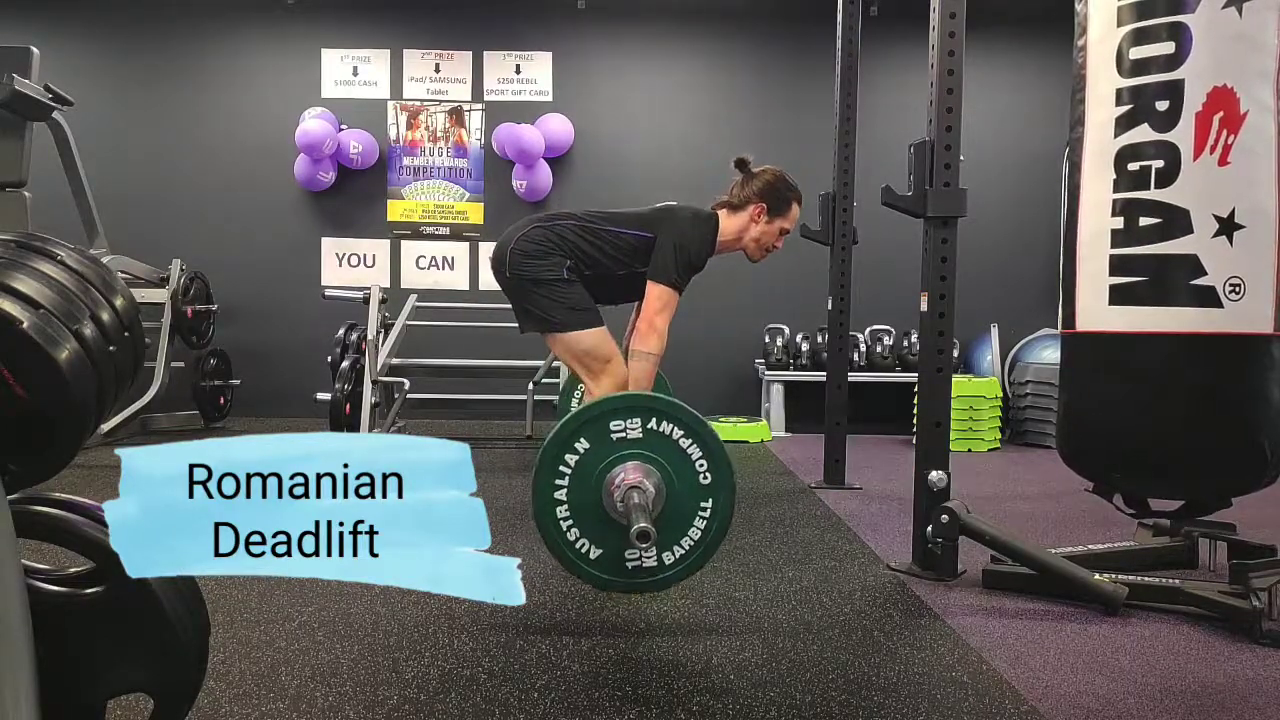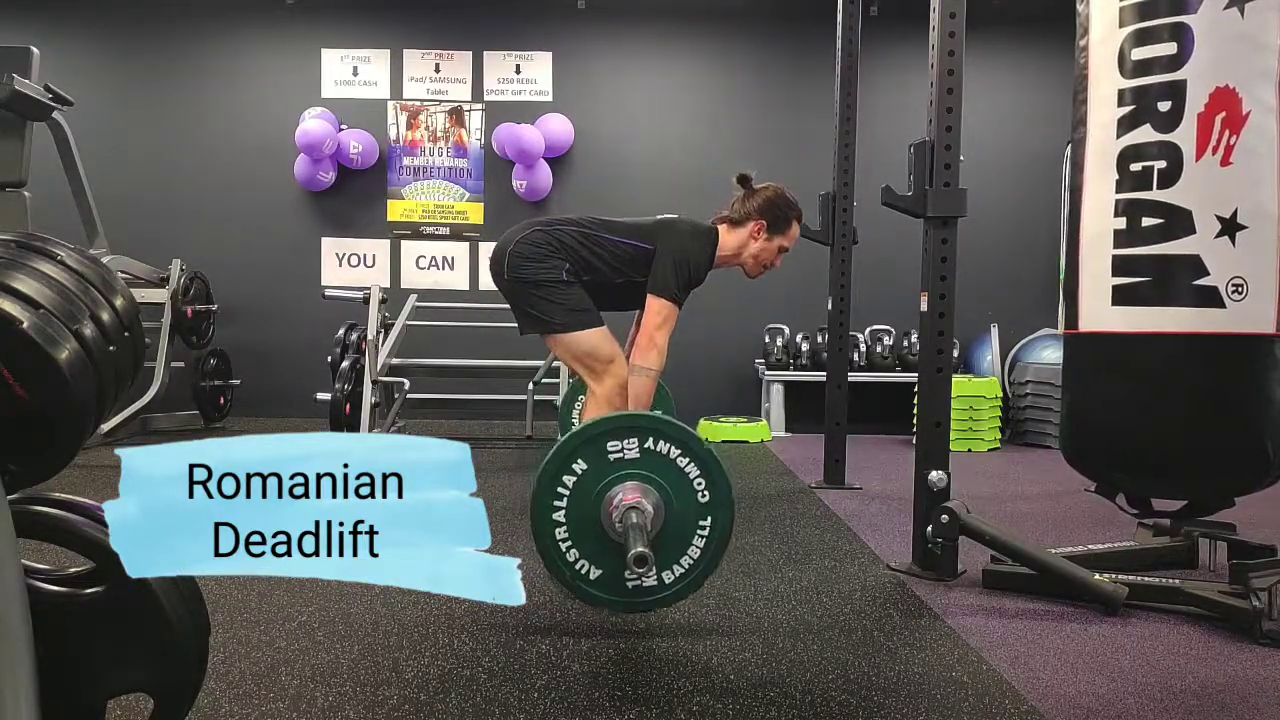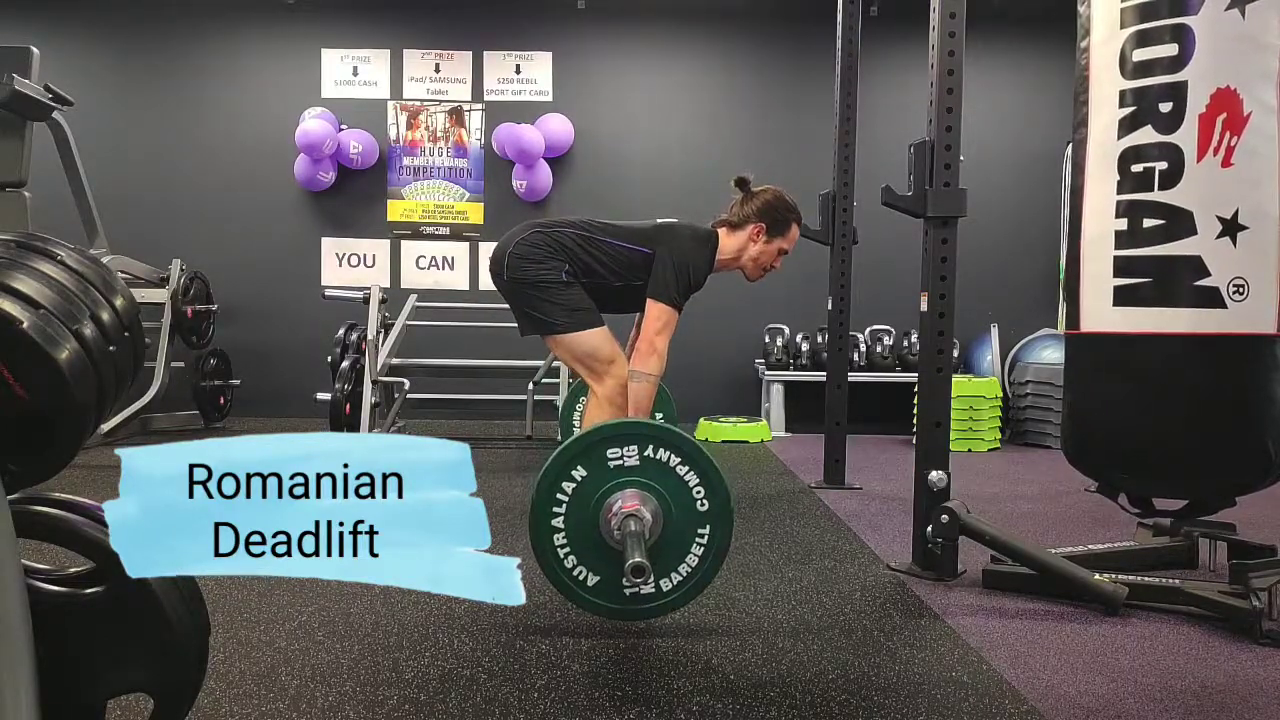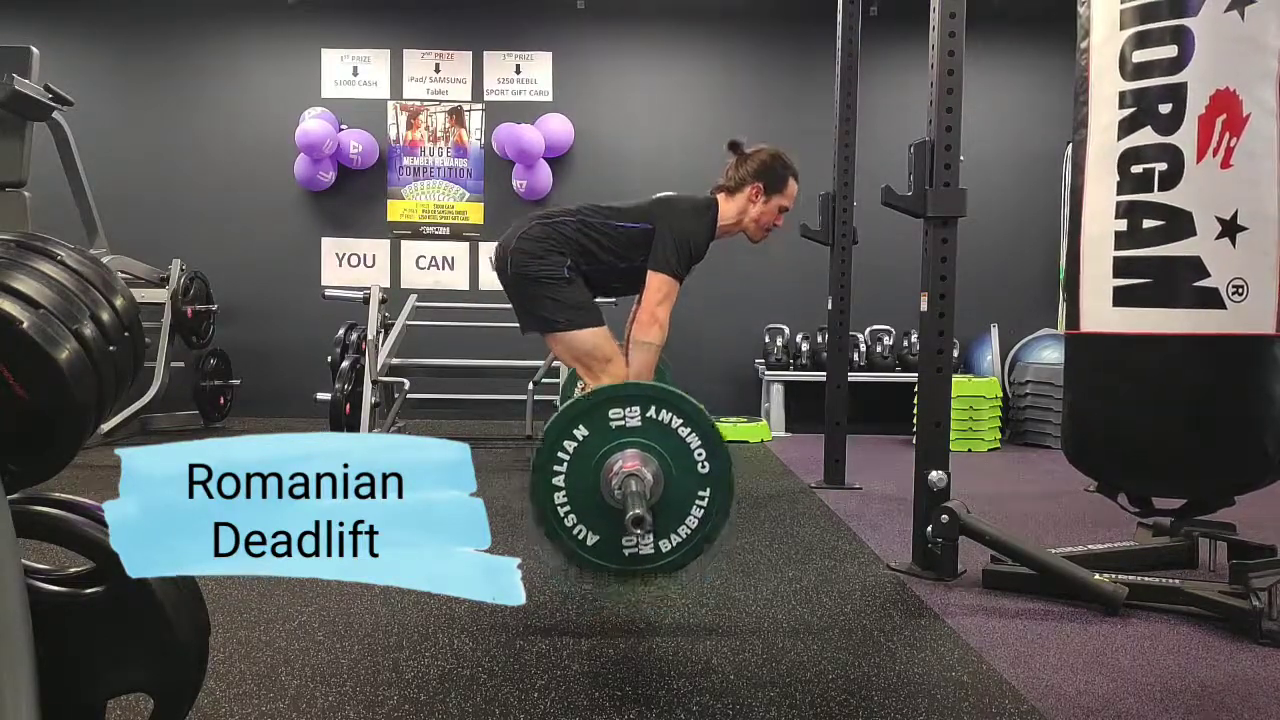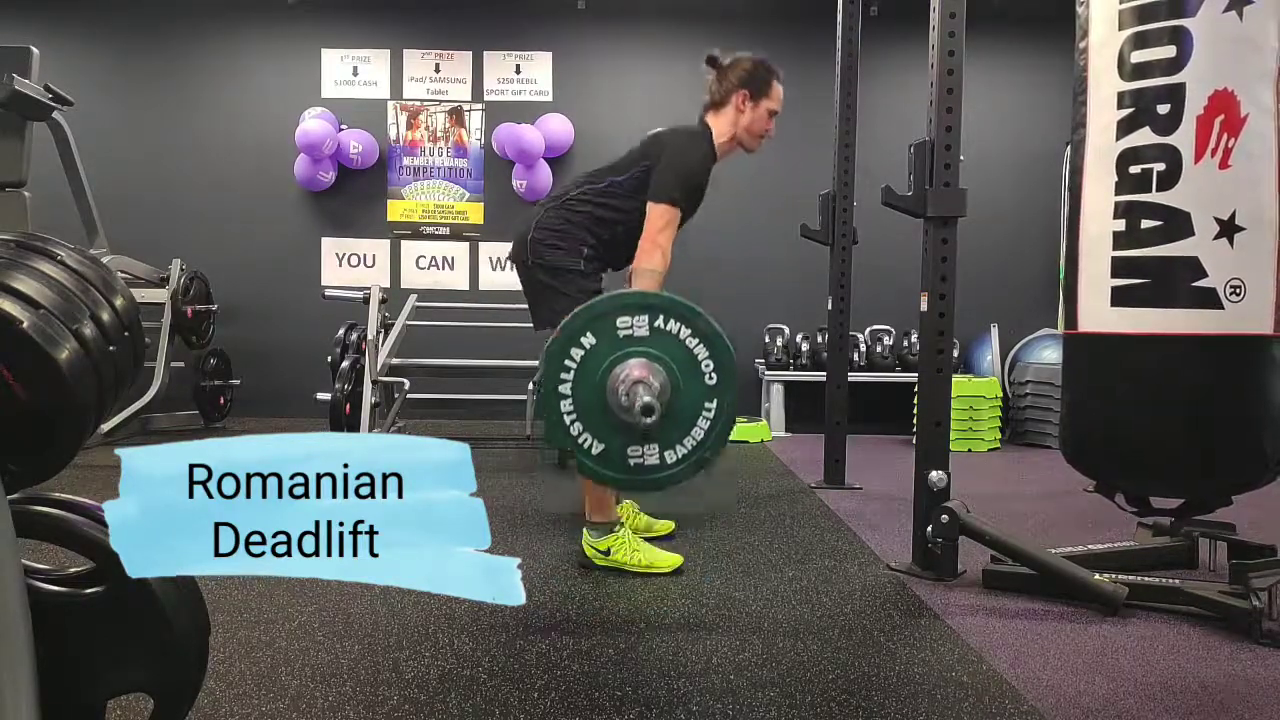
dt=0.3s
person 1, frame 1
left shoulder: (691, 231)
right shoulder: (690, 234)
left elbow: (645, 322)
right elbow: (652, 327)
left hip: (530, 253)
right hip: (535, 255)
left knee: (607, 379)
right knee: (610, 382)
person 1, frame 2
left shoulder: (690, 244)
right shoulder: (688, 247)
left elbow: (643, 334)
right elbow: (652, 342)
left hip: (527, 256)
right hip: (533, 259)
left knee: (609, 377)
right knee: (612, 379)
person 1, frame 3
left shoulder: (691, 249)
right shoulder: (688, 252)
left elbow: (644, 340)
right elbow: (651, 347)
left hip: (526, 257)
right hip: (532, 260)
left knee: (610, 380)
right knee: (613, 381)
person 1, frame 4
left shoulder: (689, 217)
right shoulder: (688, 221)
left elbow: (643, 314)
right elbow: (652, 318)
left wrist: (630, 383)
left hip: (530, 255)
right hip: (533, 256)
left knee: (607, 378)
right knee: (609, 381)
person 1, frame 5
left shoulder: (689, 148)
right shoulder: (688, 151)
left elbow: (647, 244)
right elbow: (654, 248)
left hip: (558, 249)
right hip: (556, 249)
left ankle: (610, 507)
right ankle: (603, 534)
